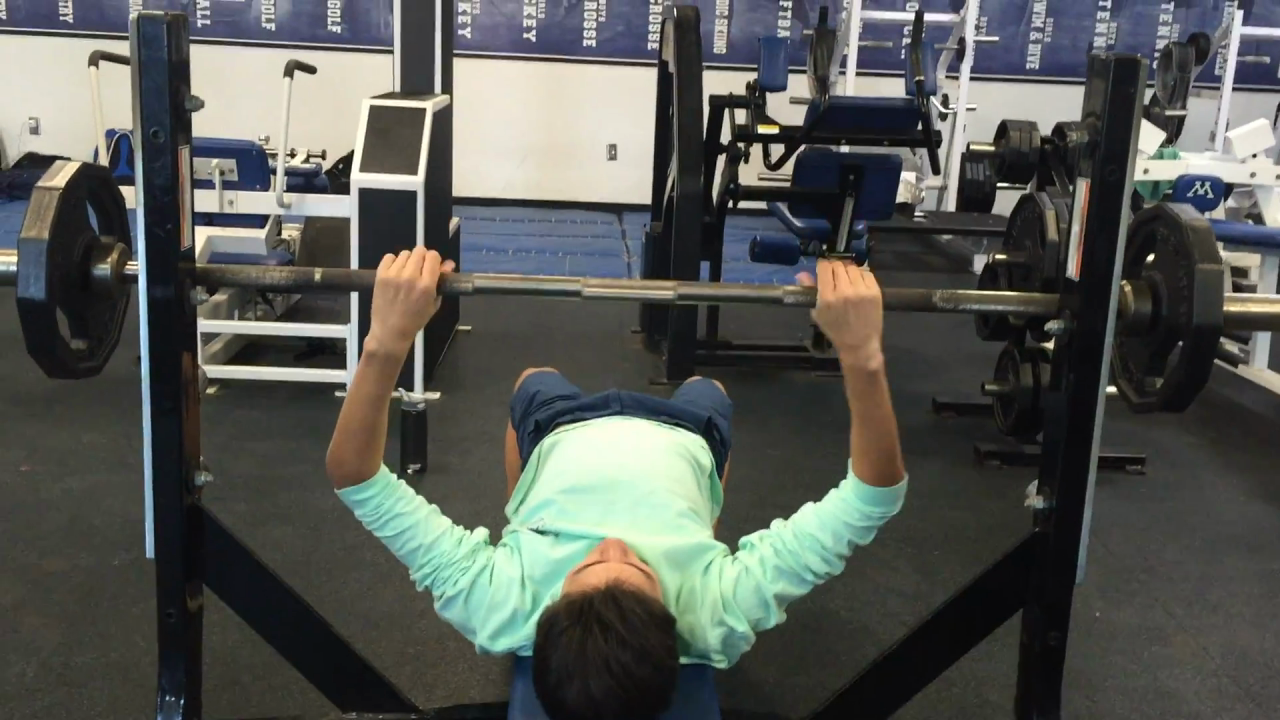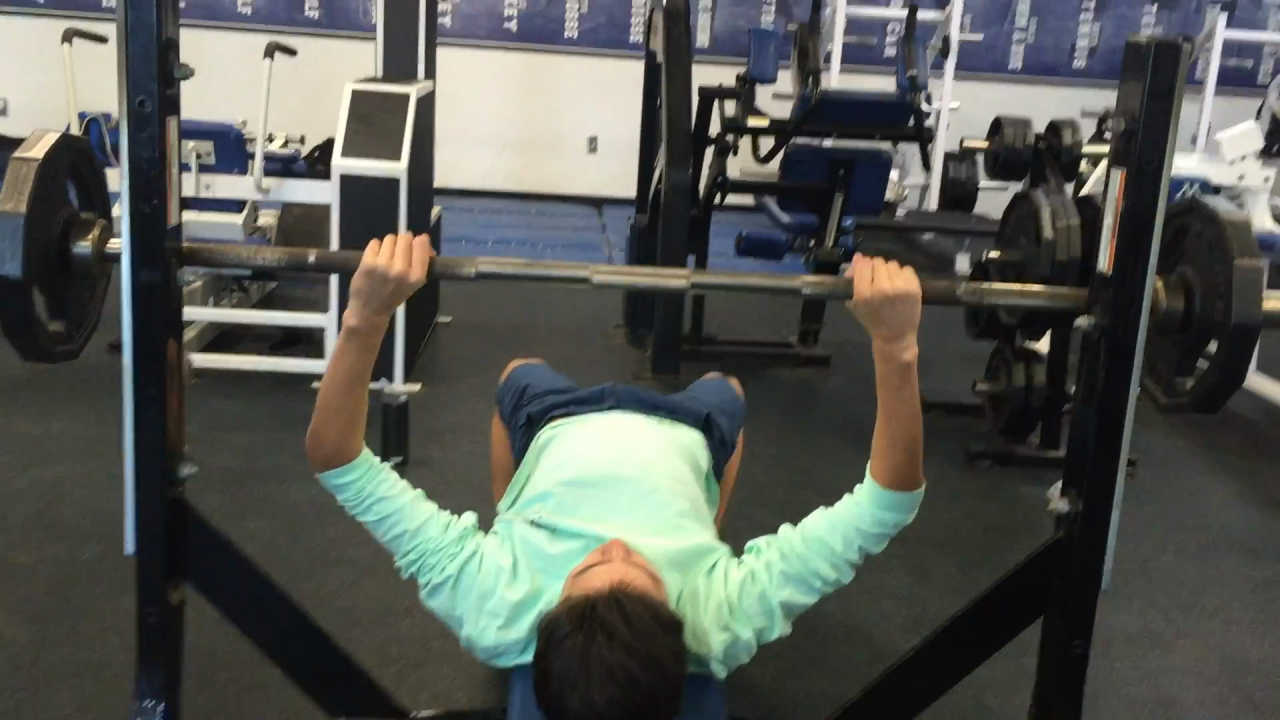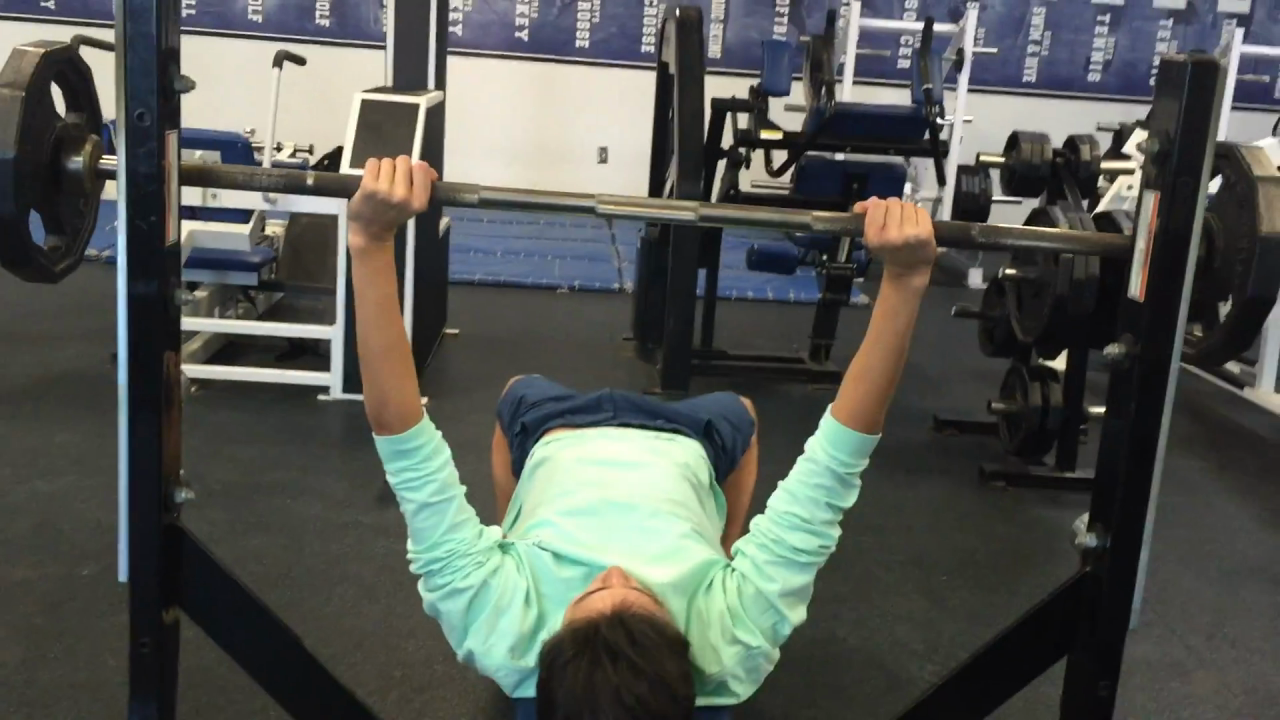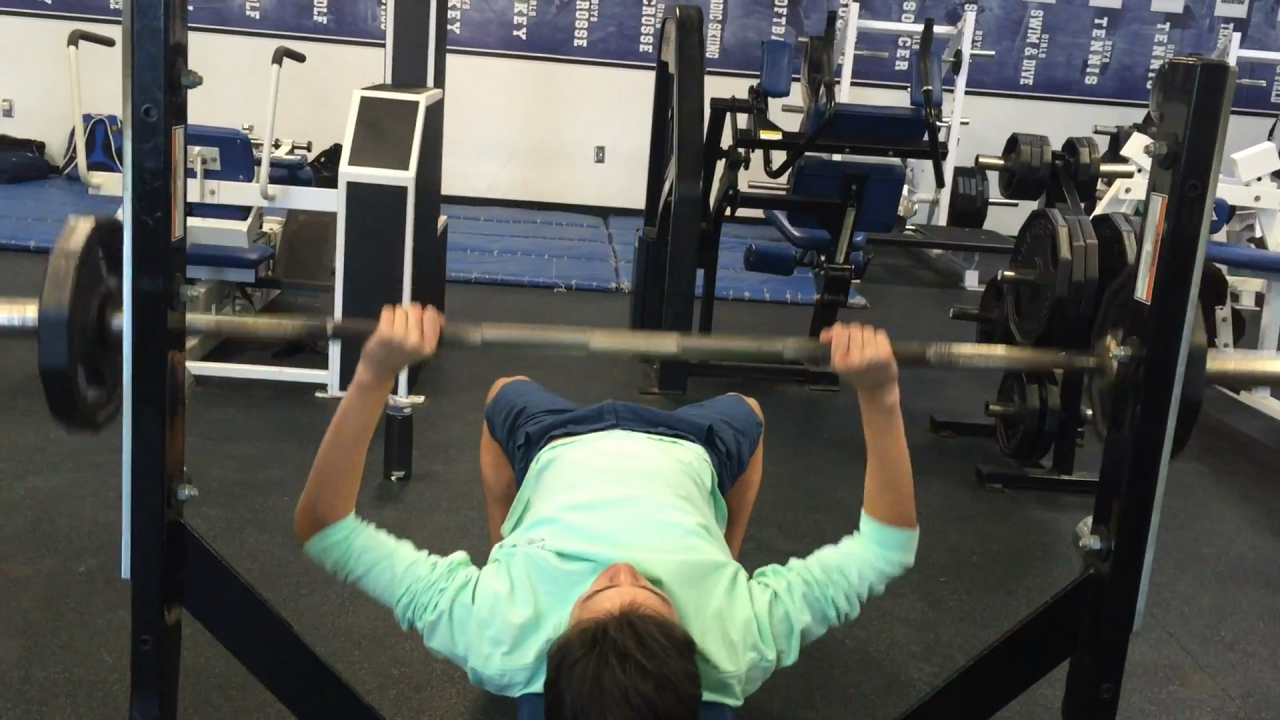
dt=1s
person 1, frame 1
left shoulder: (504, 607)
right shoulder: (718, 613)
left elbow: (354, 481)
right elbow: (875, 497)
left wrist: (386, 340)
right wrist: (862, 352)
left knee: (536, 381)
right knee: (706, 392)
person 1, frame 2
left shoulder: (496, 610)
right shoulder: (723, 618)
left elbow: (336, 461)
right elbow: (889, 504)
left wrist: (365, 318)
right wrist: (895, 348)
left knee: (523, 375)
right knee: (722, 390)
person 1, frame 3
left shoulder: (500, 631)
right shoulder: (732, 640)
left elbow: (404, 447)
right elbow: (839, 457)
left wrist: (370, 242)
right wrist: (904, 279)
left knee: (524, 396)
right knee: (734, 412)
person 1, frame 4
left shoulder: (497, 638)
right shoulder: (738, 643)
left elbow: (323, 531)
right elbow: (888, 545)
left wrist: (374, 374)
right wrist: (880, 396)
left knee: (510, 392)
right knee: (743, 410)
